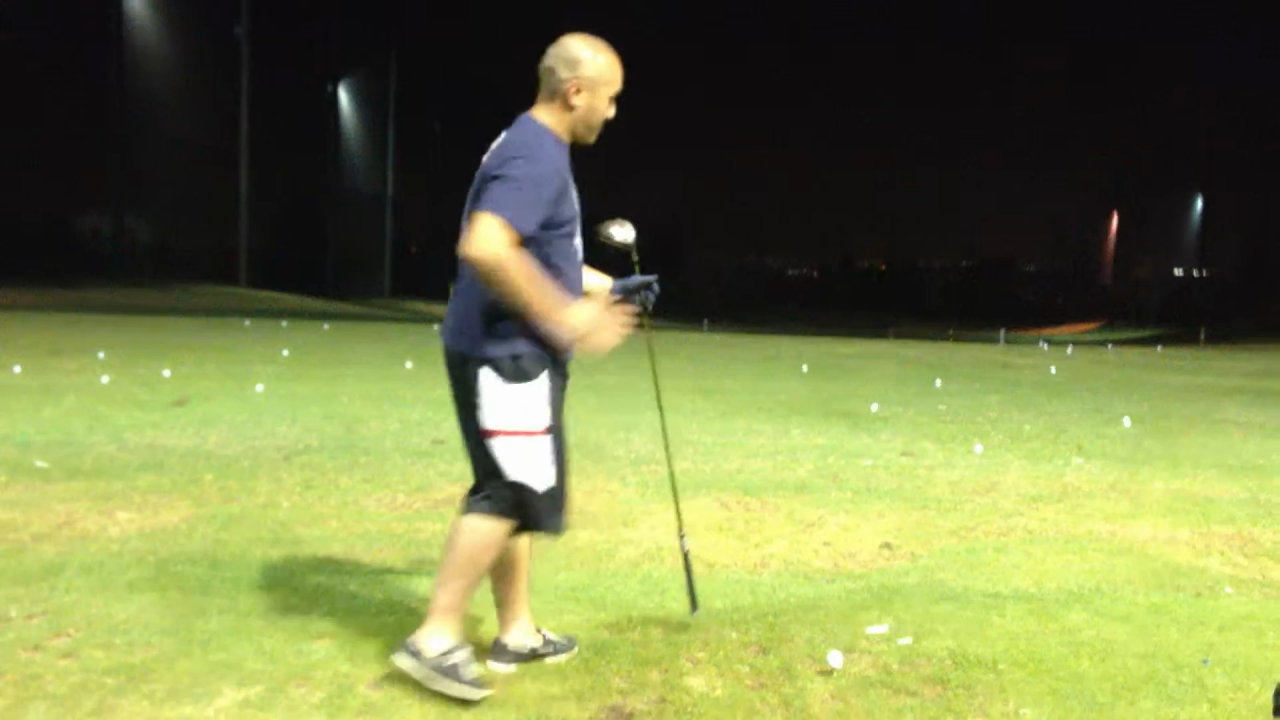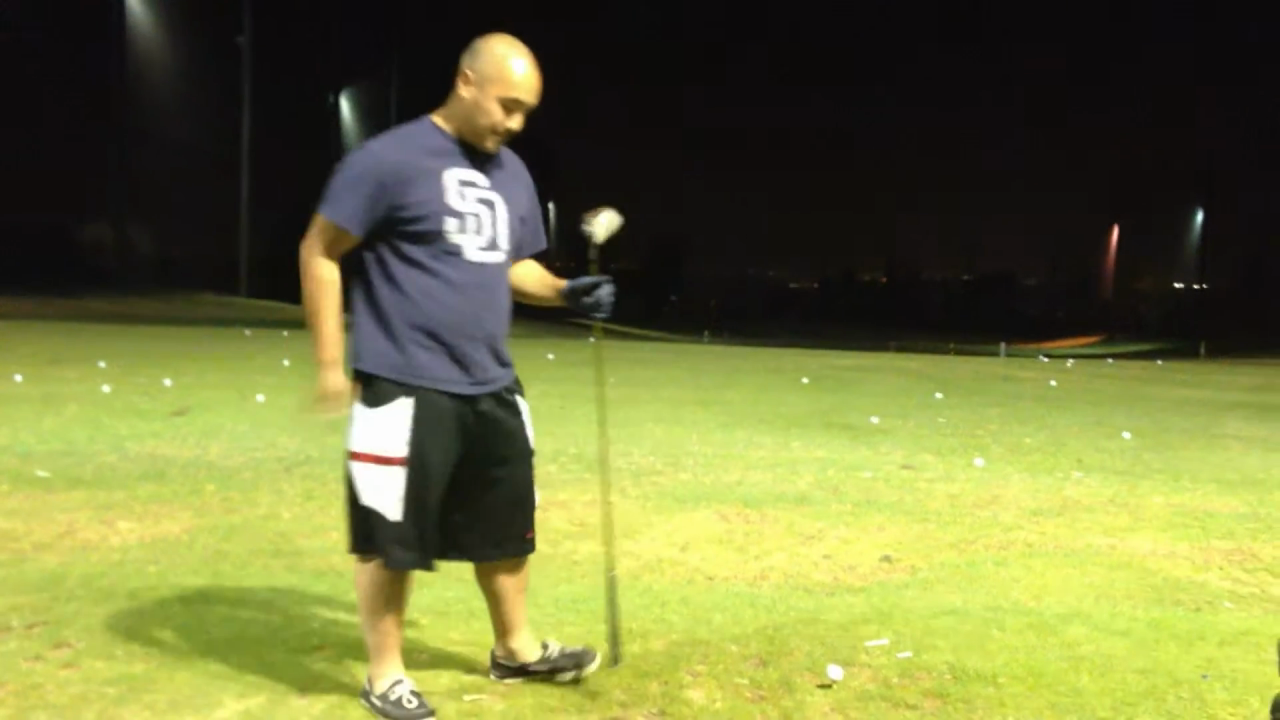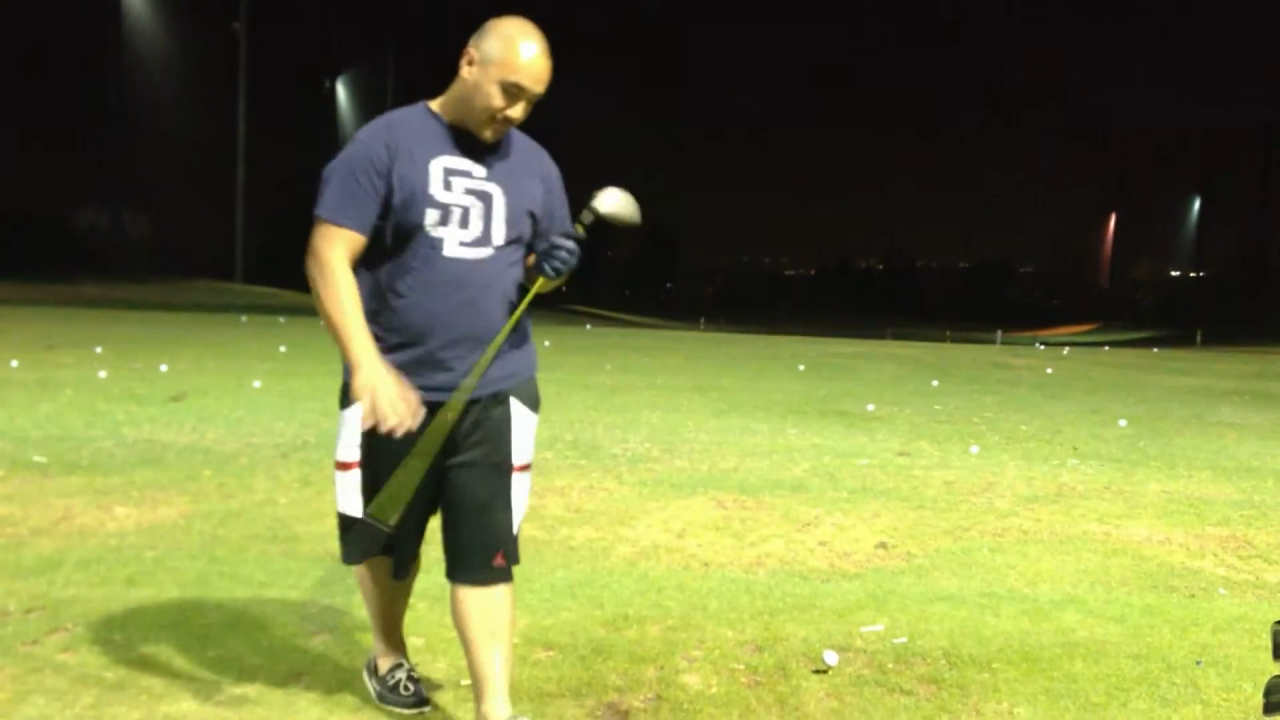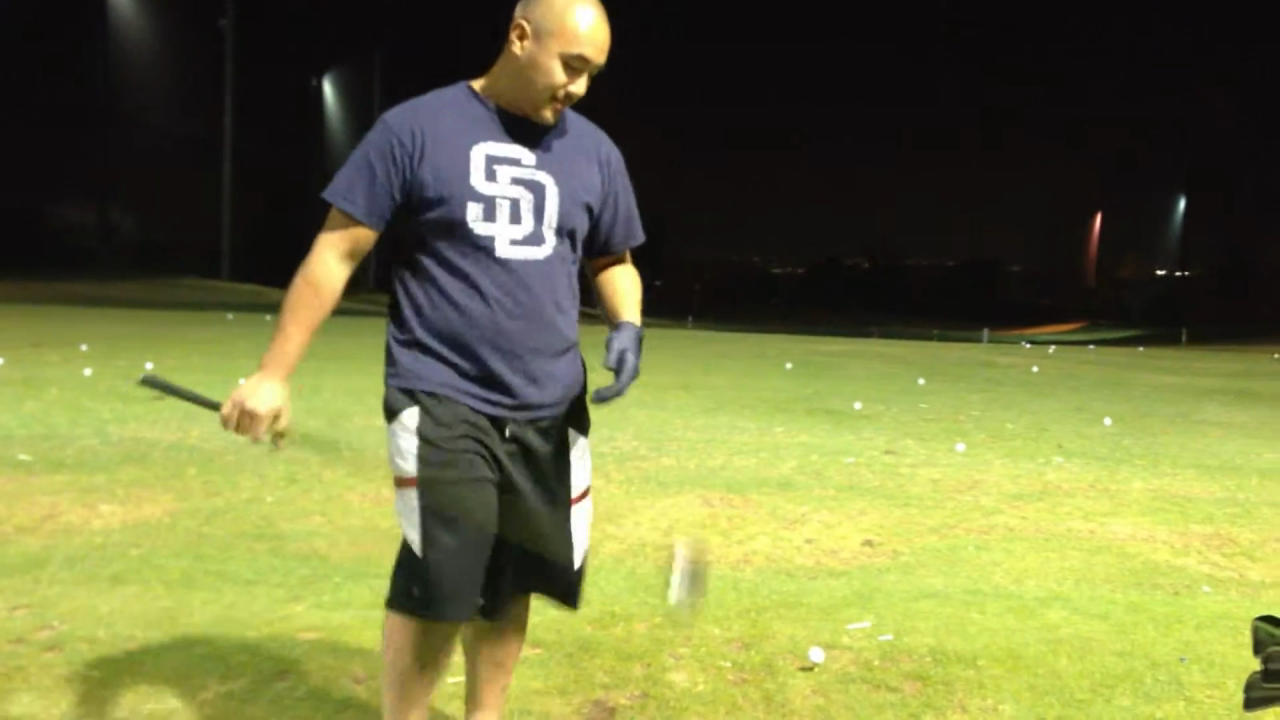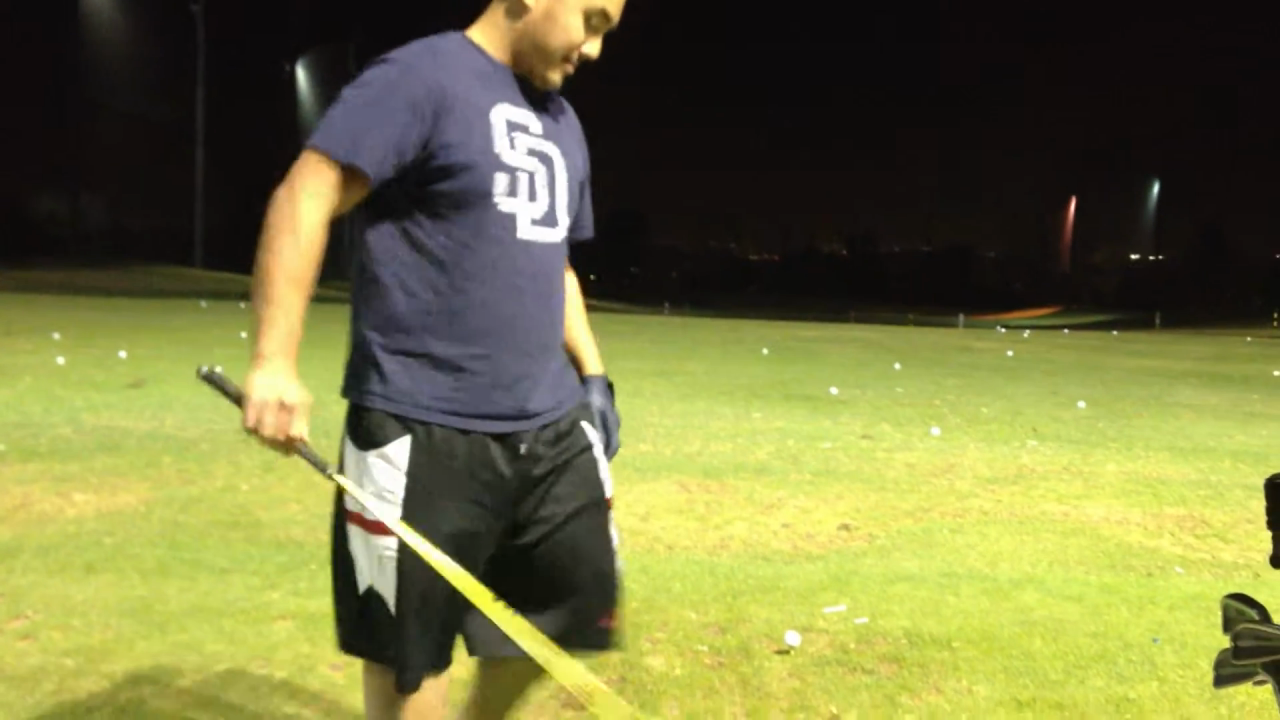
dt=0.5s
person 1, frame 1
left shoulder: (526, 146)
right shoulder: (538, 157)
right elbow: (483, 249)
left wrist: (608, 288)
right wrist: (565, 321)
left hip: (493, 353)
right hip: (507, 356)
left knee: (512, 492)
right knee: (509, 494)
left ankle: (516, 631)
right ankle: (434, 636)
person 1, frame 2
left shoulder: (512, 173)
right shoulder: (390, 160)
right elbow: (319, 251)
left wrist: (565, 291)
right wrist: (330, 359)
left hip: (490, 387)
right hip: (407, 388)
left knee: (505, 523)
right knee: (392, 531)
left ankle: (519, 648)
person 1, frame 3
left shoulder: (535, 166)
right shoulder: (382, 145)
left elbow: (537, 265)
right elbow: (329, 257)
left wrist: (550, 265)
right wrist: (367, 366)
left hip: (495, 393)
right hip: (395, 389)
left knee: (485, 553)
right knee: (385, 541)
right ankle: (386, 658)
person 1, frame 4
left shoulder: (594, 153)
right shoulder: (417, 129)
left elbow: (612, 261)
right elbow: (335, 254)
left wrist: (627, 329)
right wrist: (274, 373)
left hip: (548, 411)
right hip: (441, 400)
left knee: (508, 586)
right knee: (435, 585)
person 1, frame 5
left shoulder: (562, 121)
right shoulder: (423, 80)
right elbow: (304, 200)
left wrist: (592, 370)
right wrist: (275, 361)
left hip: (547, 423)
right hip: (423, 425)
left knee: (569, 605)
right knee: (410, 639)
